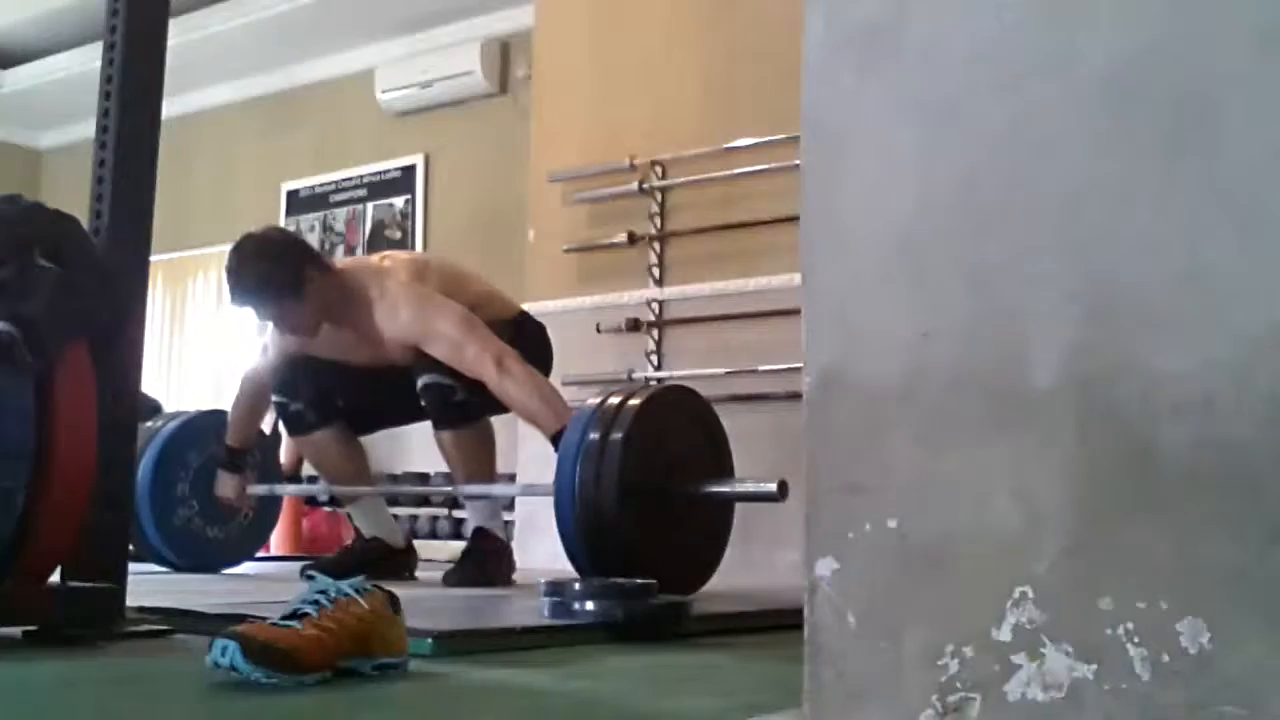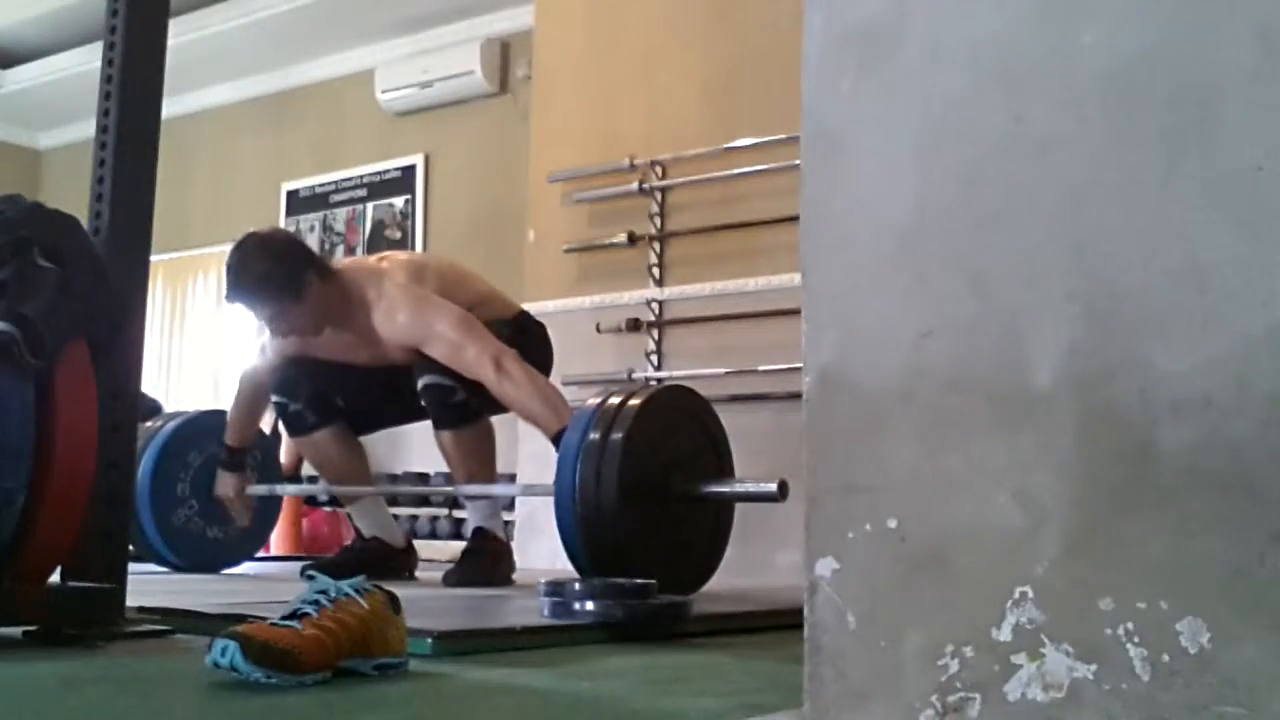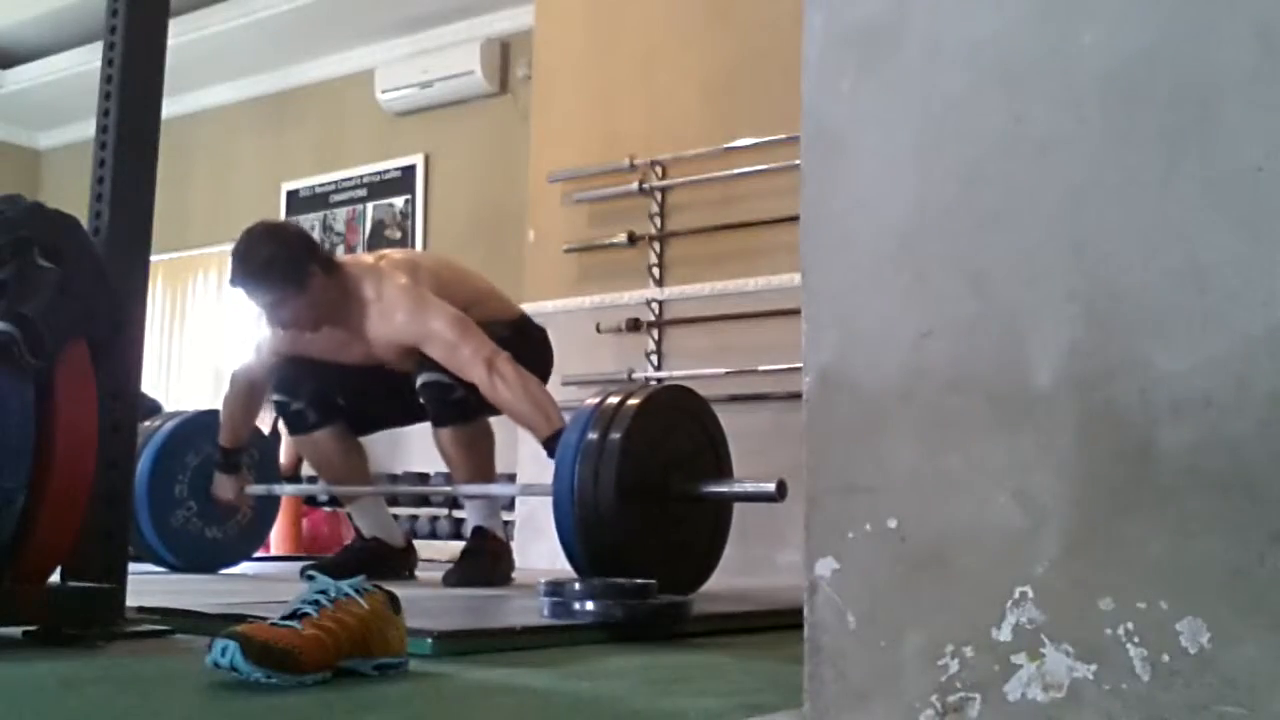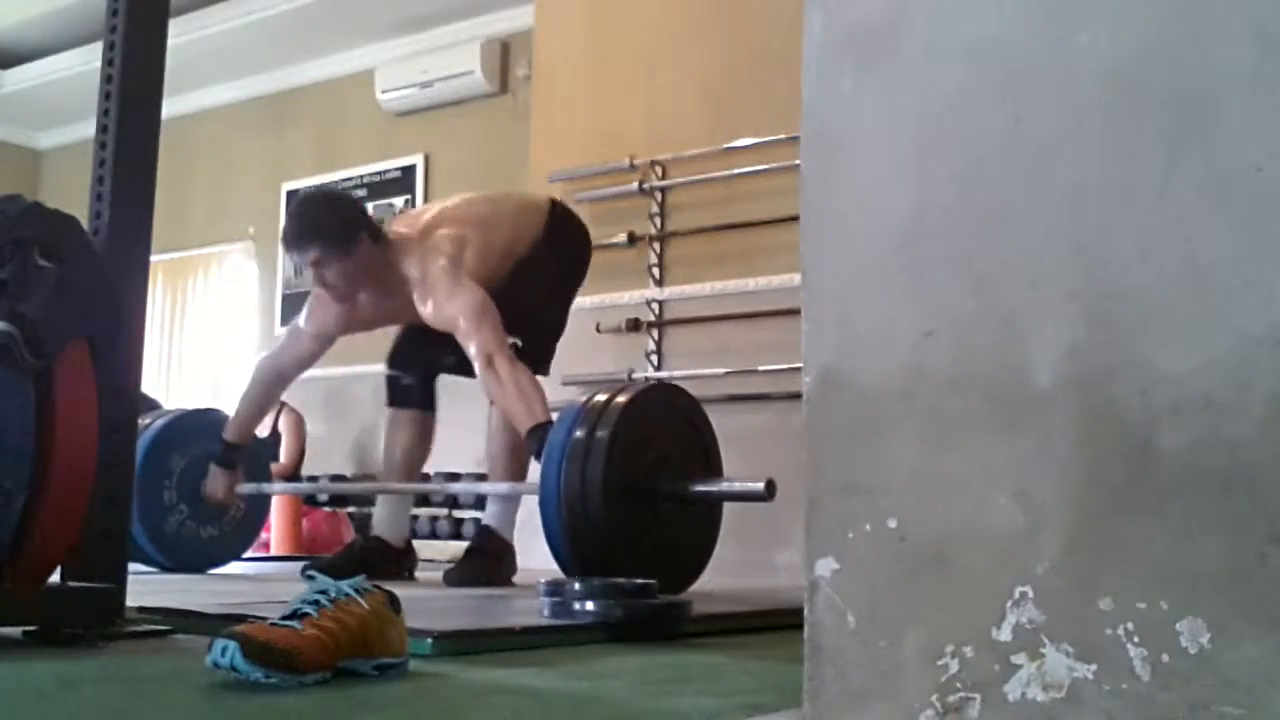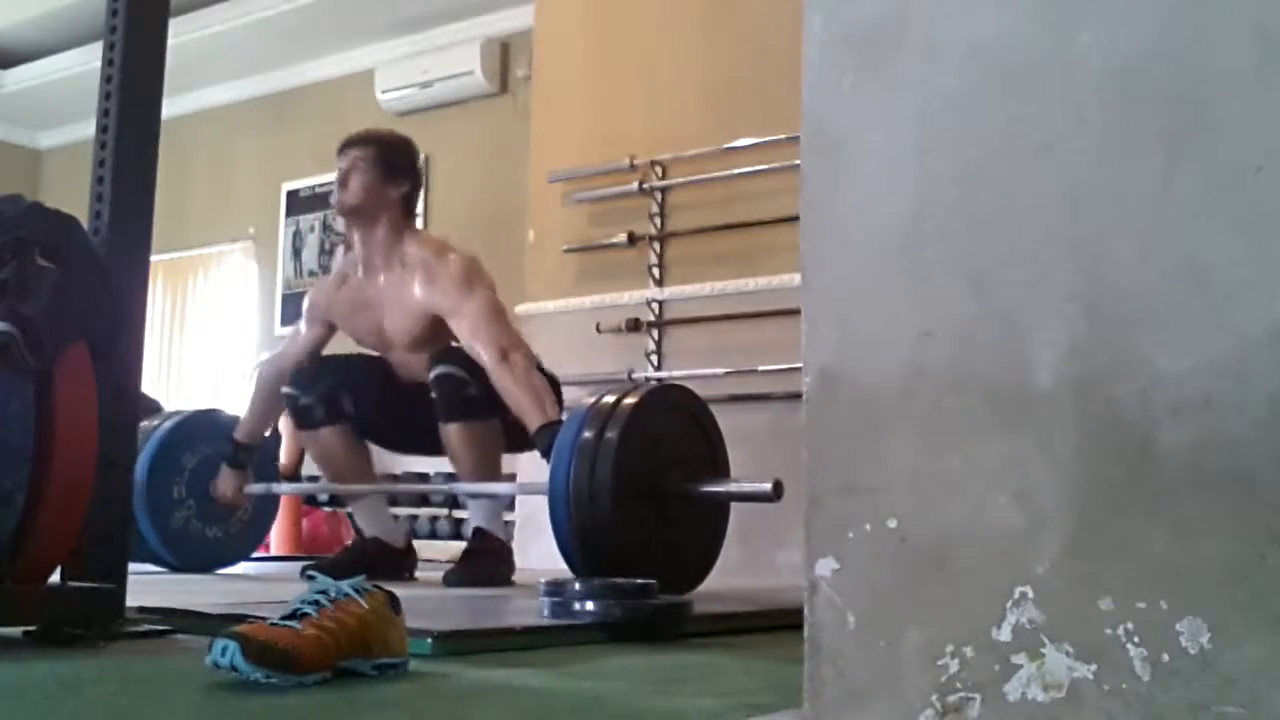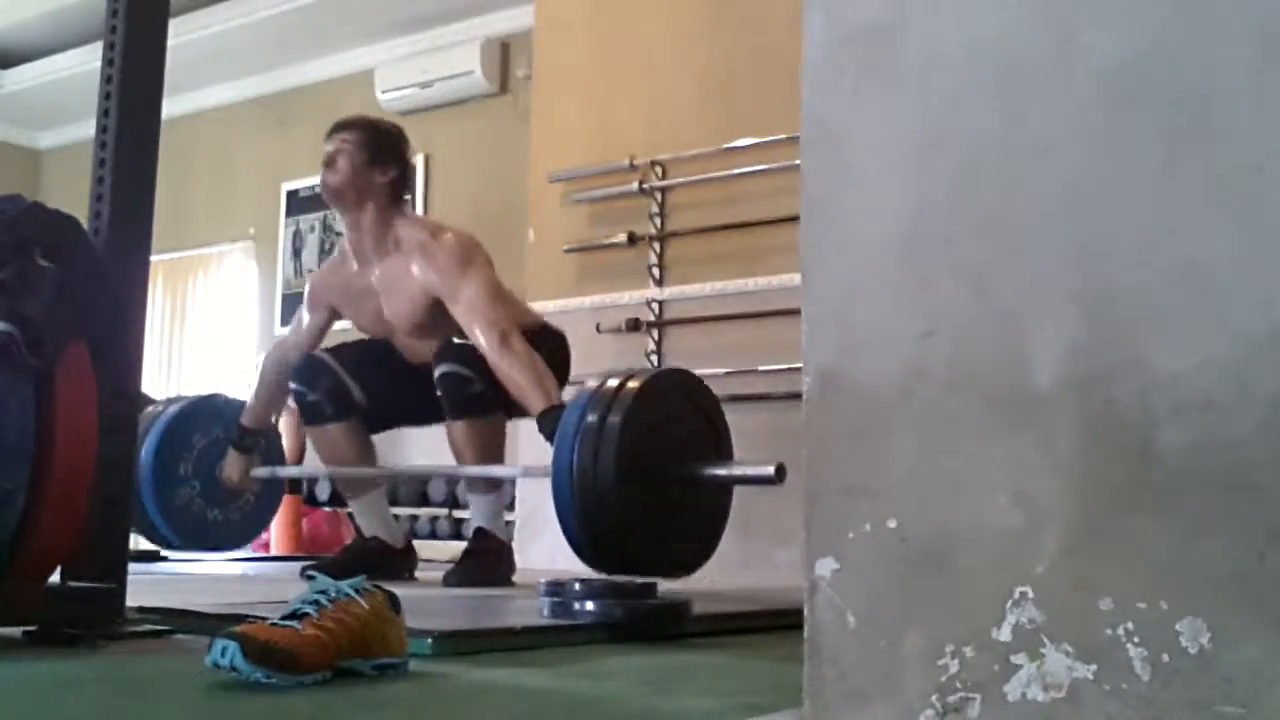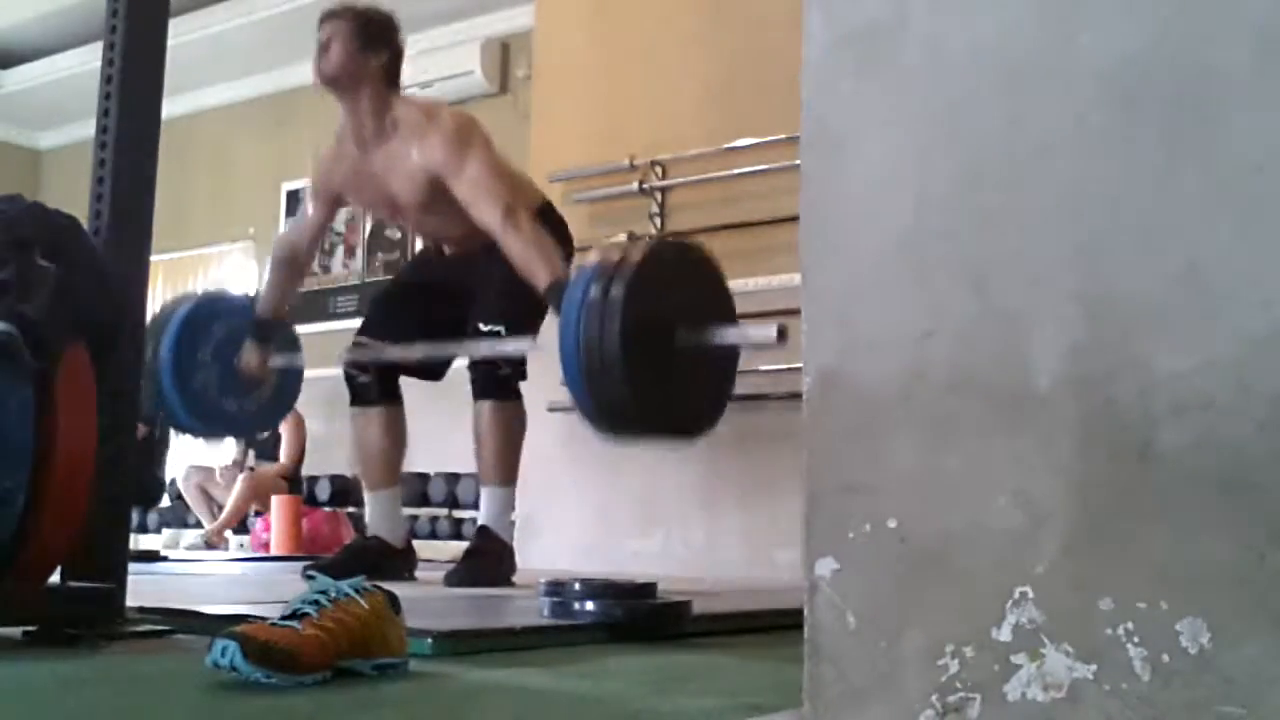
dt=0.4s
person 1, frame 1
left shoulder: (398, 293)
right shoulder: (301, 318)
left elbow: (498, 368)
right elbow: (257, 380)
right wrist: (232, 464)
left hip: (505, 347)
right knee: (292, 391)
left ankle: (488, 537)
right ankle: (378, 529)
person 1, frame 2
left shoulder: (398, 307)
right shoulder: (299, 326)
left elbow: (498, 368)
right elbow: (255, 383)
right wrist: (232, 464)
left knee: (441, 380)
right knee: (293, 393)
left ankle: (488, 539)
right ankle: (384, 541)
person 1, frame 3
left shoulder: (397, 305)
right shoulder: (298, 323)
left elbow: (491, 370)
right elbow: (248, 382)
right wrist: (228, 464)
left hip: (506, 340)
left knee: (441, 379)
right knee: (296, 392)
left ankle: (488, 538)
right ankle: (383, 541)
person 1, frame 4
left shoulder: (436, 269)
right shoulder: (340, 295)
left elbow: (495, 362)
right elbow: (278, 365)
left wrist: (543, 438)
right wrist: (227, 456)
left hip: (541, 237)
right hip: (496, 241)
right knee: (407, 371)
left ankle: (496, 541)
right ankle: (388, 541)
person 1, frame 5
left shoulder: (438, 271)
right shoulder: (336, 287)
left elbow: (501, 358)
right elbow: (278, 368)
left wrist: (559, 449)
right wrist: (236, 460)
left hip: (504, 407)
right hip: (427, 407)
left knee: (452, 371)
right knee: (304, 387)
left ankle: (489, 542)
right ankle: (385, 541)
person 1, frame 6
left shoulder: (437, 252)
right shoulder: (334, 277)
left elbow: (501, 345)
right elbow: (285, 356)
left wrist: (561, 431)
right wrist: (244, 443)
left hip: (522, 352)
left knee: (458, 369)
right knee: (312, 380)
left ankle: (490, 540)
right ankle: (383, 540)
person 1, frame 7
left shoulder: (436, 136)
right shoulder: (338, 157)
left elbow: (508, 221)
right elbow: (295, 248)
left wrist: (561, 299)
right wrist: (261, 334)
left hip: (515, 243)
right hip: (453, 252)
left knee: (491, 359)
right knee: (368, 364)
left ankle: (494, 540)
right ankle: (385, 540)
